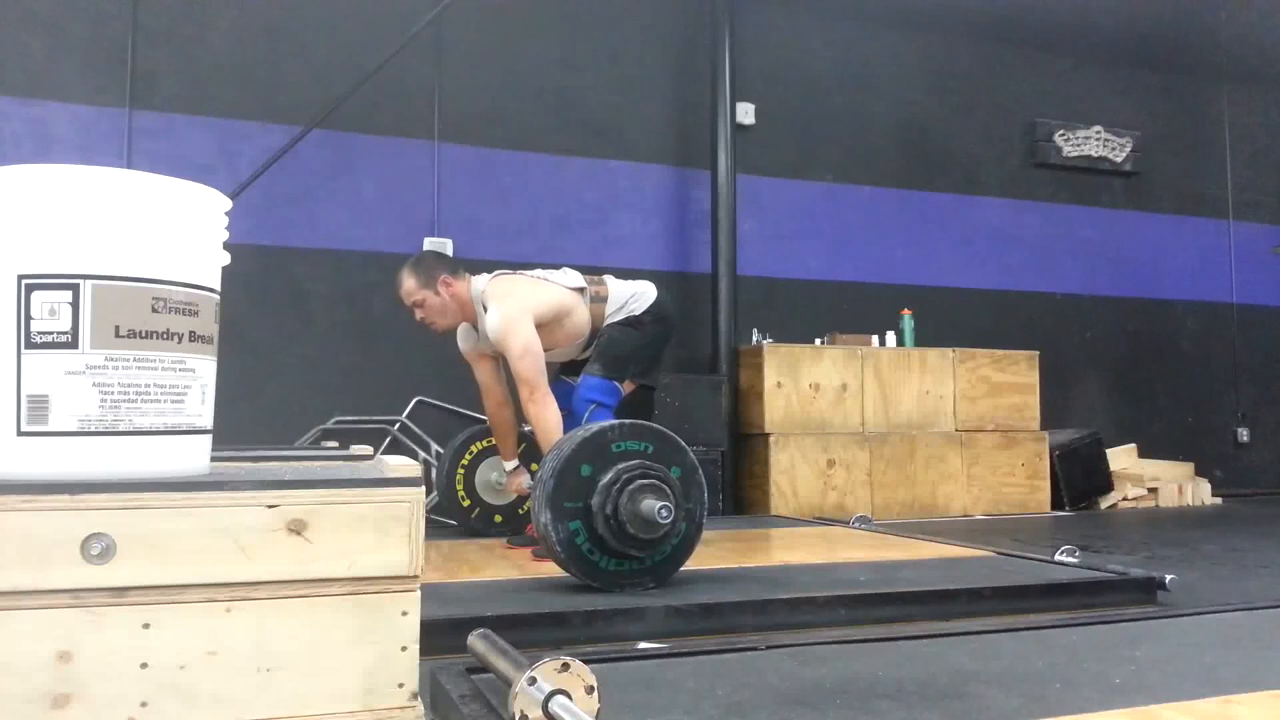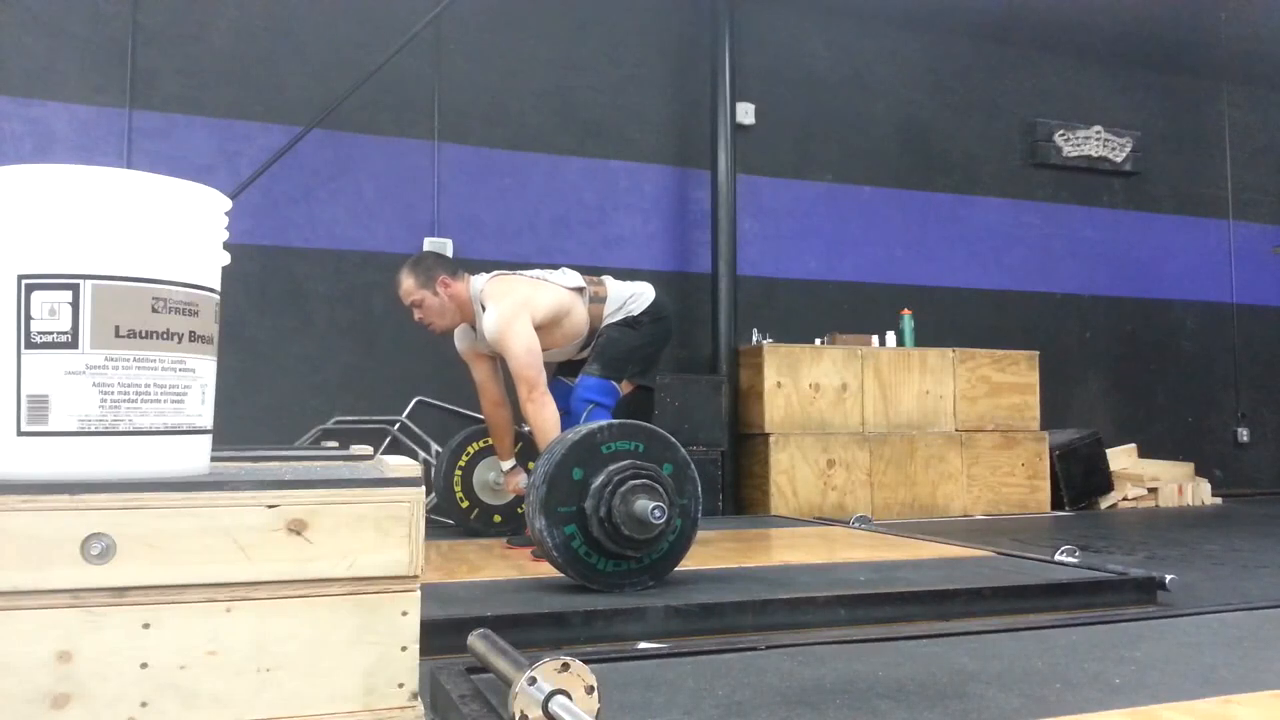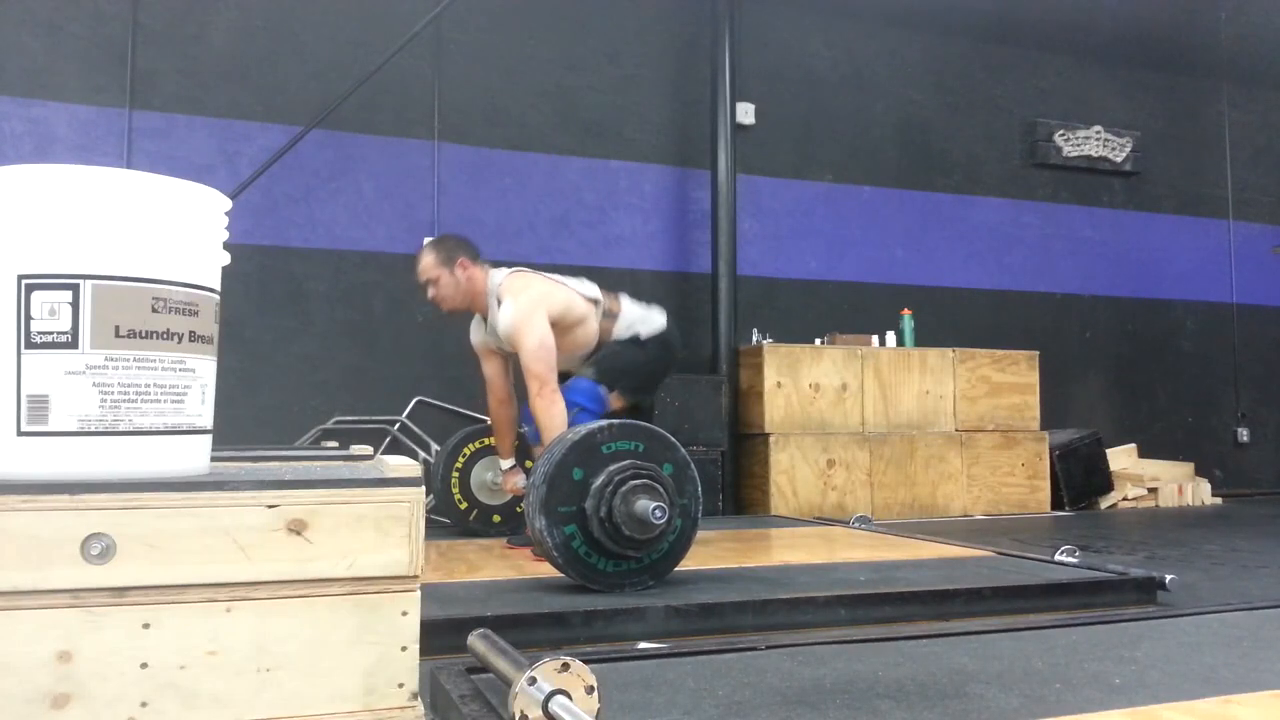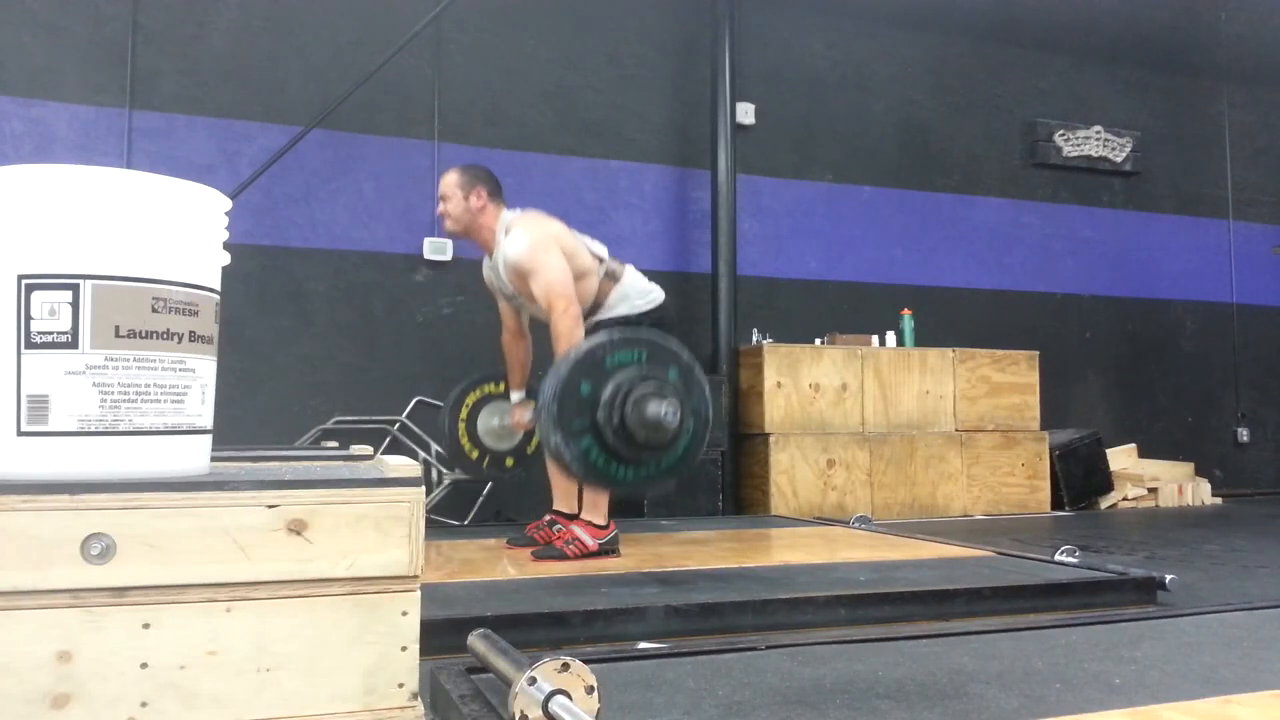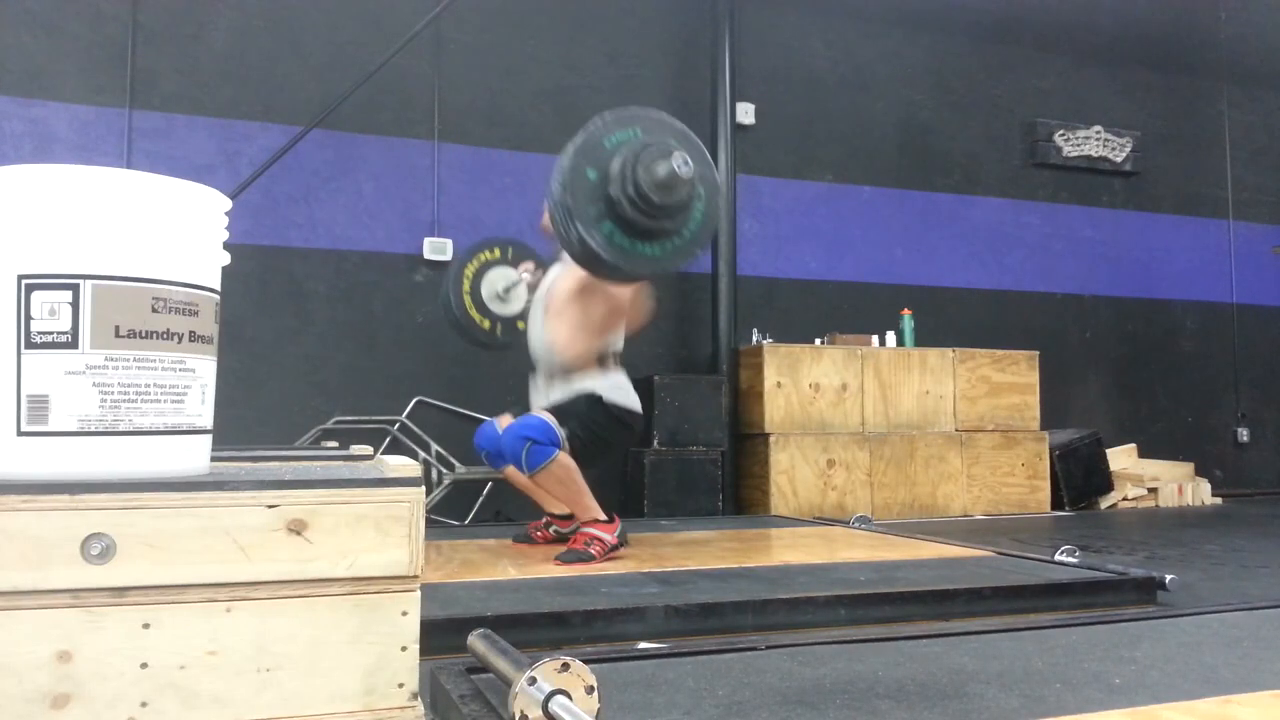
dt=0.7s
person 1, frame 1
left shoulder: (504, 313)
right shoulder: (470, 332)
left elbow: (535, 397)
right elbow: (496, 401)
right wrist: (512, 466)
left hip: (643, 315)
right hip: (605, 325)
left knee: (591, 402)
right knee: (561, 407)
person 1, frame 2
left shoulder: (502, 313)
right shoulder: (467, 333)
left elbow: (534, 396)
right elbow: (493, 401)
right wrist: (509, 466)
left hip: (640, 315)
right hip: (599, 326)
left knee: (589, 402)
right knee: (559, 408)
person 1, frame 3
left shoulder: (519, 306)
right shoulder: (483, 327)
left elbow: (545, 392)
right elbow: (500, 398)
right wrist: (508, 465)
left hip: (645, 339)
right hip: (613, 343)
left knee: (575, 405)
right knee: (537, 418)
person 1, frame 4
left shoulder: (525, 239)
right shoulder: (494, 262)
left elbow: (565, 313)
right elbow: (514, 335)
right wrist: (519, 399)
left hip: (635, 314)
right hip: (602, 320)
left ankle: (597, 530)
right ankle: (563, 519)
person 1, frame 5
right shoulder: (561, 271)
left elbow: (636, 312)
right wrist: (527, 281)
left hip: (603, 408)
right hip: (568, 402)
left knee: (525, 439)
right knee: (490, 439)
left ankle: (601, 526)
right ankle: (563, 516)
